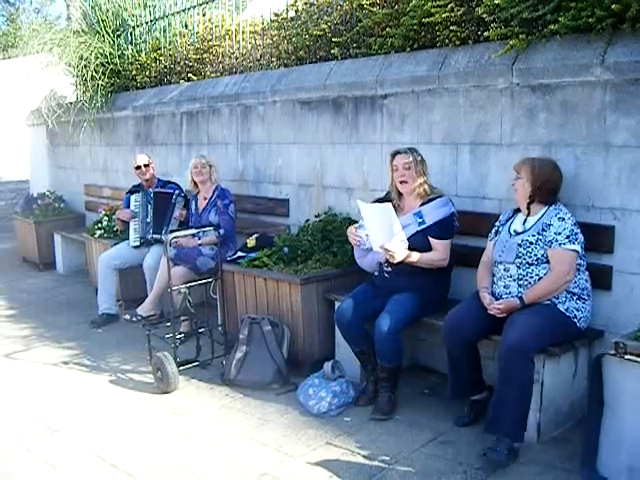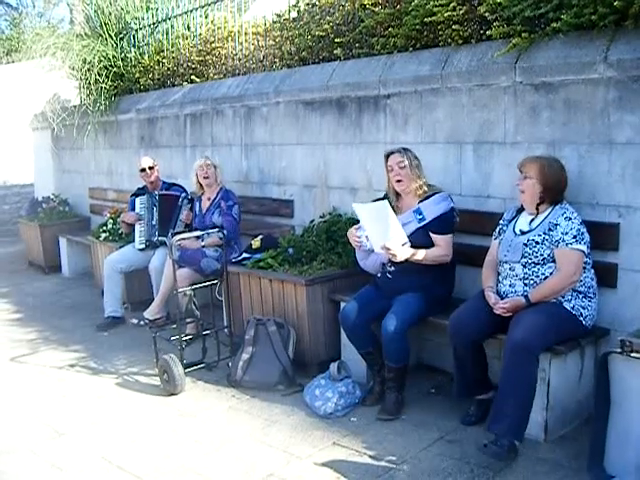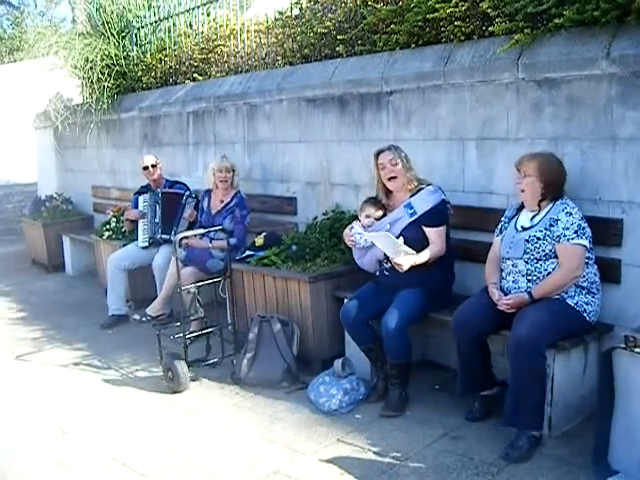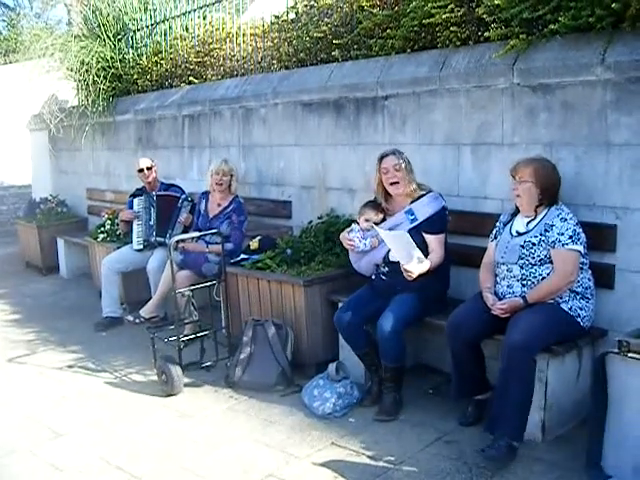
dt=0.5s
person 1, frame 1
left shoulder: (559, 220)
right shoulder: (507, 218)
left elbow: (562, 276)
right elbow: (487, 260)
left wrist: (519, 301)
right wrist: (485, 292)
left hip: (552, 305)
right hip: (501, 300)
left knee: (514, 344)
right knee: (455, 325)
left ankle: (507, 438)
right ankle: (476, 394)
person 1, frame 2
left shoulder: (565, 220)
right shoulder: (511, 216)
left elbow: (569, 275)
right elbow: (491, 260)
left wrist: (525, 301)
right wrist: (490, 291)
left hip: (558, 304)
right hip: (506, 299)
left knee: (520, 342)
right knee: (460, 325)
left ankle: (507, 435)
right ankle: (483, 393)
person 1, frame 3
left shoulder: (566, 214)
right shoulder: (512, 213)
left elbow: (571, 270)
right elbow: (494, 257)
left wrist: (528, 297)
right wrist: (494, 288)
left hip: (561, 299)
right hip: (509, 295)
left knee: (524, 339)
right knee: (463, 321)
left ankle: (530, 428)
right ankle: (487, 389)
person 1, frame 4
left shoulder: (561, 221)
right shoulder: (507, 219)
left elbow: (565, 276)
right elbow: (488, 263)
left wrist: (522, 301)
right wrist: (488, 293)
left hip: (556, 305)
right hip: (504, 300)
left knee: (518, 343)
right knee: (458, 325)
left ankle: (507, 436)
right ankle: (480, 394)
person 2, frame 1
left shoulder: (437, 208)
right shoulder: (388, 201)
left elbow: (442, 258)
right elbow: (369, 233)
left wrist: (406, 256)
right wrist: (354, 232)
left hip: (420, 287)
right hip: (382, 282)
left knee: (385, 326)
right knee: (344, 314)
left ankle: (388, 391)
right ankle: (373, 377)
person 2, frame 2
left shoulder: (436, 204)
right shoulder: (387, 202)
left elbow: (445, 253)
right elbow: (371, 236)
left wrist: (409, 253)
right wrist: (356, 234)
left hip: (425, 287)
right hip: (386, 282)
left knee: (392, 326)
right knee: (349, 316)
left ankle: (394, 391)
right ankle: (379, 378)
person 2, frame 3
left shoulder: (428, 198)
right shoulder: (382, 201)
left elbow: (439, 247)
left wrist: (413, 259)
right wrist: (351, 234)
left hip: (425, 282)
right hip: (387, 280)
left knee: (392, 323)
right knee: (349, 314)
left ankle: (399, 387)
right ankle: (383, 373)
person 2, frame 4
left shoulder: (428, 204)
right shoulder: (381, 204)
left elbow: (437, 253)
left wrist: (421, 266)
right wrist: (348, 236)
left hip: (421, 287)
right hip: (383, 283)
left knee: (387, 326)
right knee: (344, 318)
left ankle: (392, 392)
right ankle: (377, 377)
person 3, frame 1
left shoulder: (171, 188)
right shoulder: (132, 194)
right elbow: (122, 227)
right wrist: (119, 215)
left knee: (150, 263)
right knee: (105, 260)
right ankle: (108, 311)
person 3, frame 2
left shoulder: (175, 191)
right shoulder: (137, 196)
right elbow: (127, 230)
right wrist: (124, 218)
left knee: (156, 266)
right knee: (111, 263)
right ankle: (114, 314)
person 3, frame 3
left shoulder: (178, 188)
right shoulder: (140, 194)
left elbow: (195, 211)
right elbow: (129, 227)
left wrist: (193, 215)
right wrist: (128, 215)
left knee: (159, 263)
right knee: (114, 261)
right ankle: (118, 311)
person 3, frame 4
left shoulder: (173, 191)
right shoulder: (135, 197)
left elbow: (190, 214)
right elbow: (125, 229)
left wrist: (188, 219)
right wrist: (122, 217)
left knee: (154, 266)
right knee: (108, 263)
right ankle: (112, 314)
person 4, frame 1
left shoulder: (222, 195)
right shoulder: (194, 199)
left elbow: (226, 232)
right elbow: (192, 230)
left wrist: (197, 242)
right wrist: (184, 239)
left hip: (218, 252)
right hip: (198, 251)
left knee: (170, 255)
right knee: (176, 273)
left ankle: (150, 306)
right ankle: (185, 324)
person 4, frame 2
left shoulder: (226, 196)
right shoulder: (198, 200)
left elbow: (230, 234)
left wrist: (200, 243)
right wrist: (189, 242)
left hip: (223, 254)
right hip: (203, 252)
left knee: (174, 256)
right knee: (181, 275)
left ankle: (157, 309)
right ankle: (191, 325)
person 4, frame 3
left shoulder: (239, 201)
right shoulder: (207, 196)
left elbow: (239, 241)
right elbow: (200, 227)
left wrist: (207, 244)
right wrist: (193, 240)
left hip: (226, 255)
right hip: (205, 250)
left knee: (180, 256)
right knee: (187, 273)
left ankle: (160, 305)
right ankle: (195, 323)
person 4, frame 4
left shoulder: (236, 206)
right shoulder: (203, 198)
left elbow: (235, 246)
right elbow: (195, 229)
left wrist: (204, 248)
right wrist: (188, 243)
left hip: (221, 259)
right hip: (200, 253)
left knee: (175, 259)
right knee: (182, 276)
left ankle: (153, 308)
